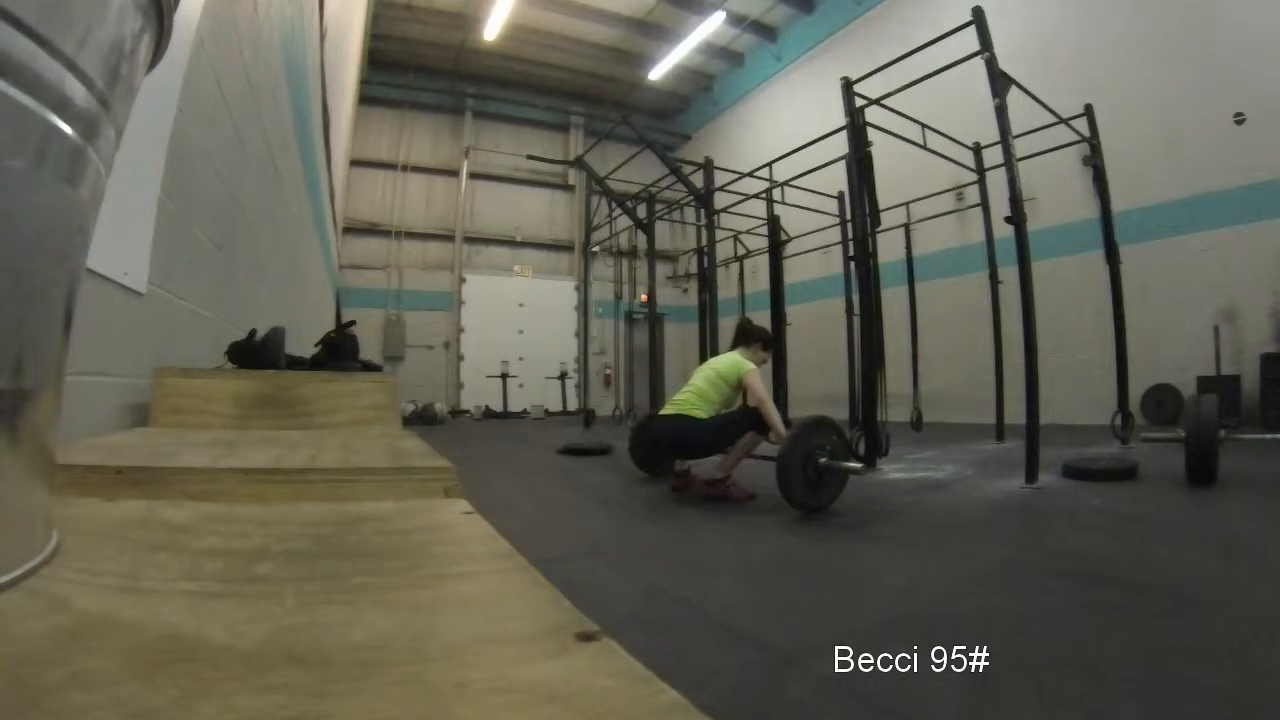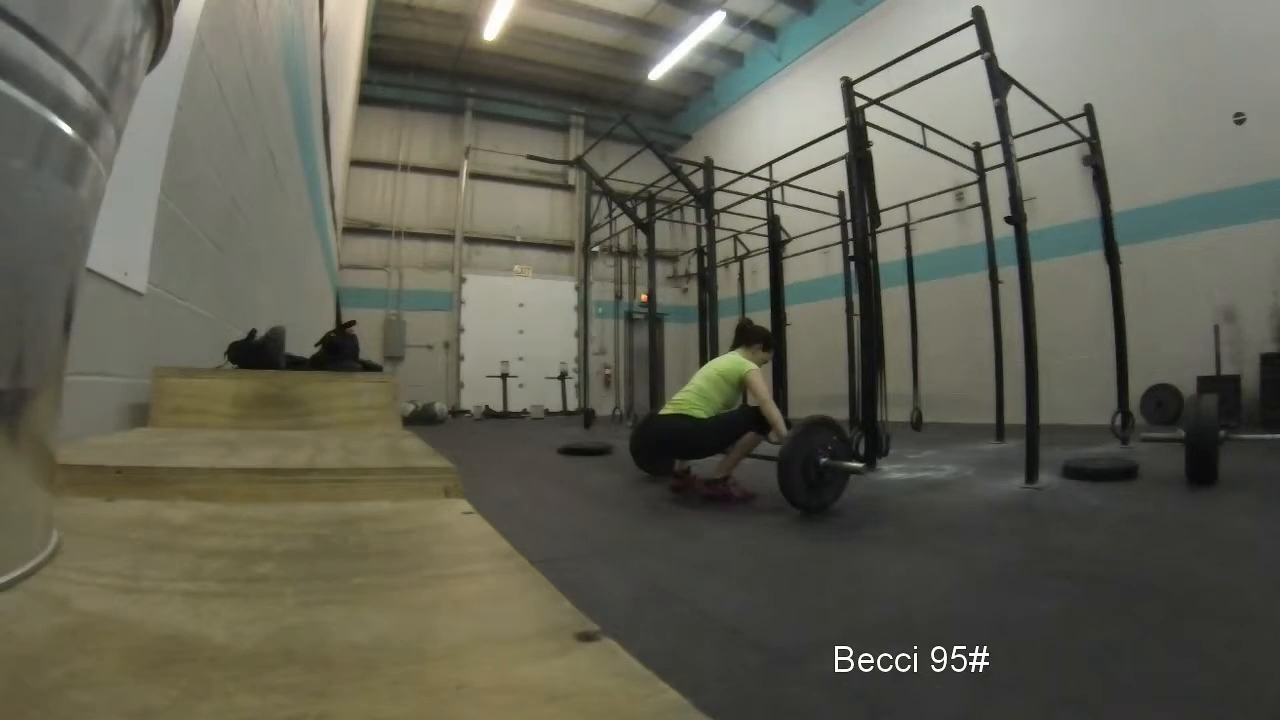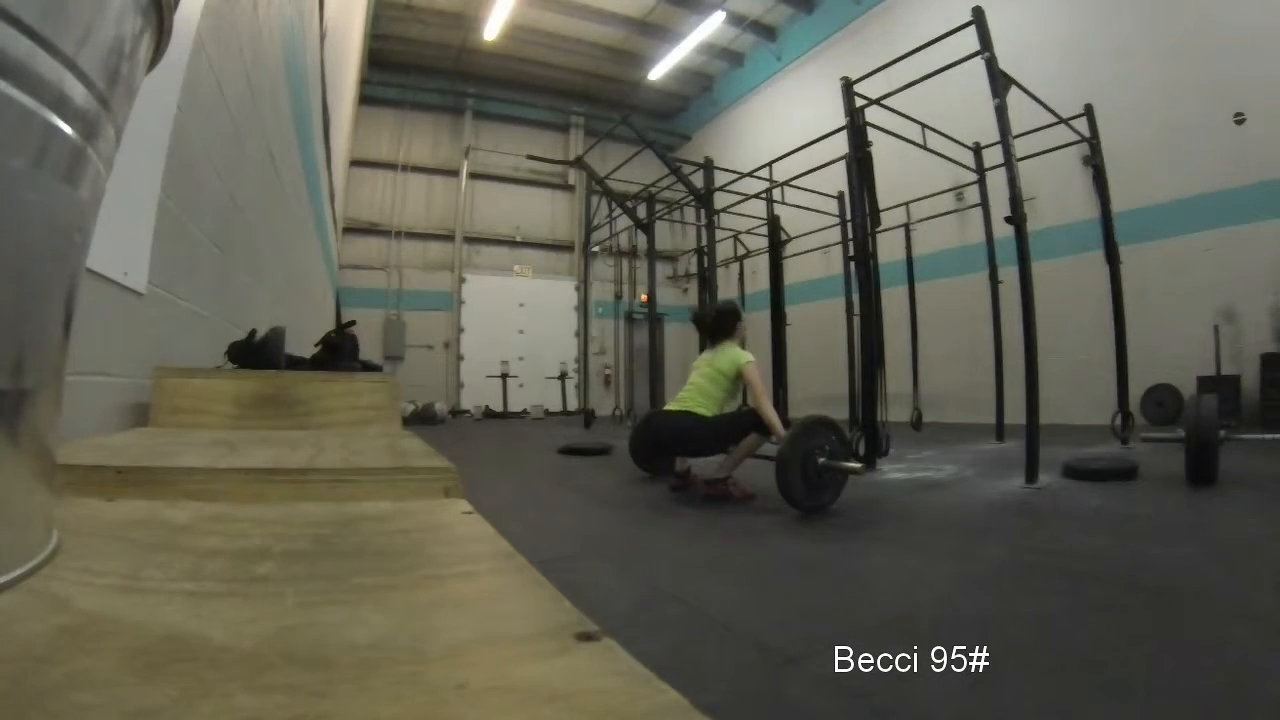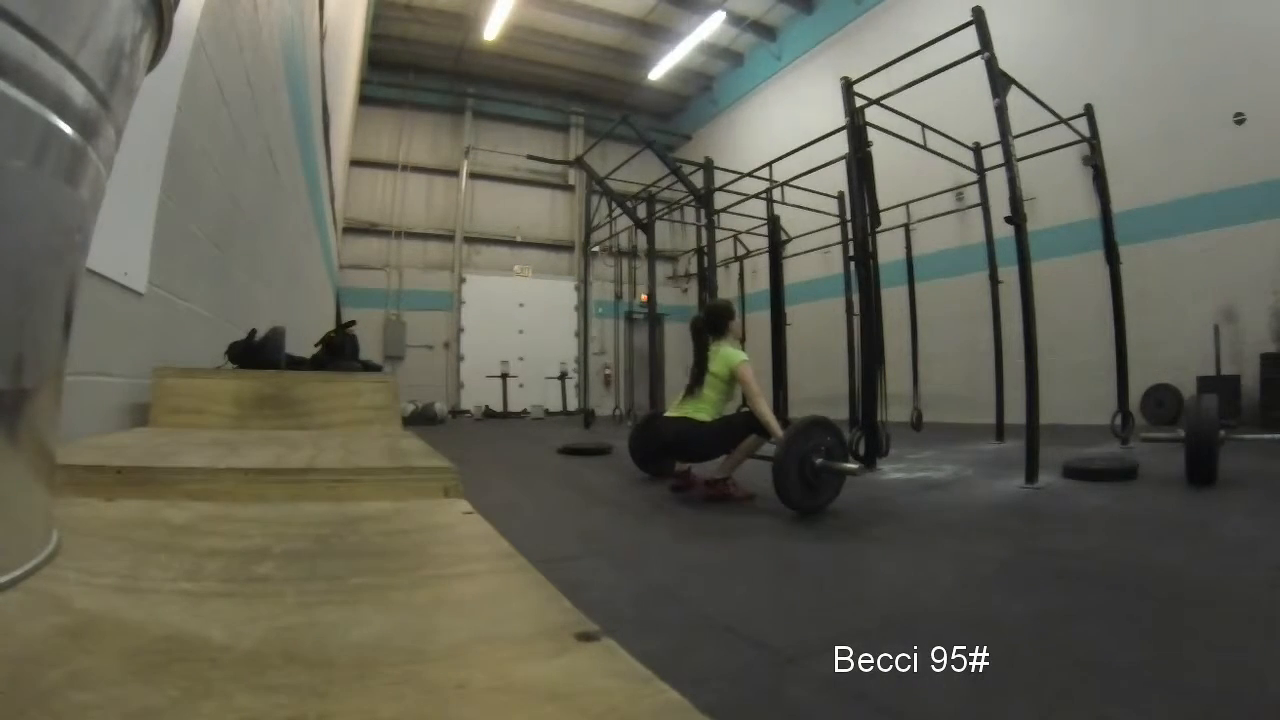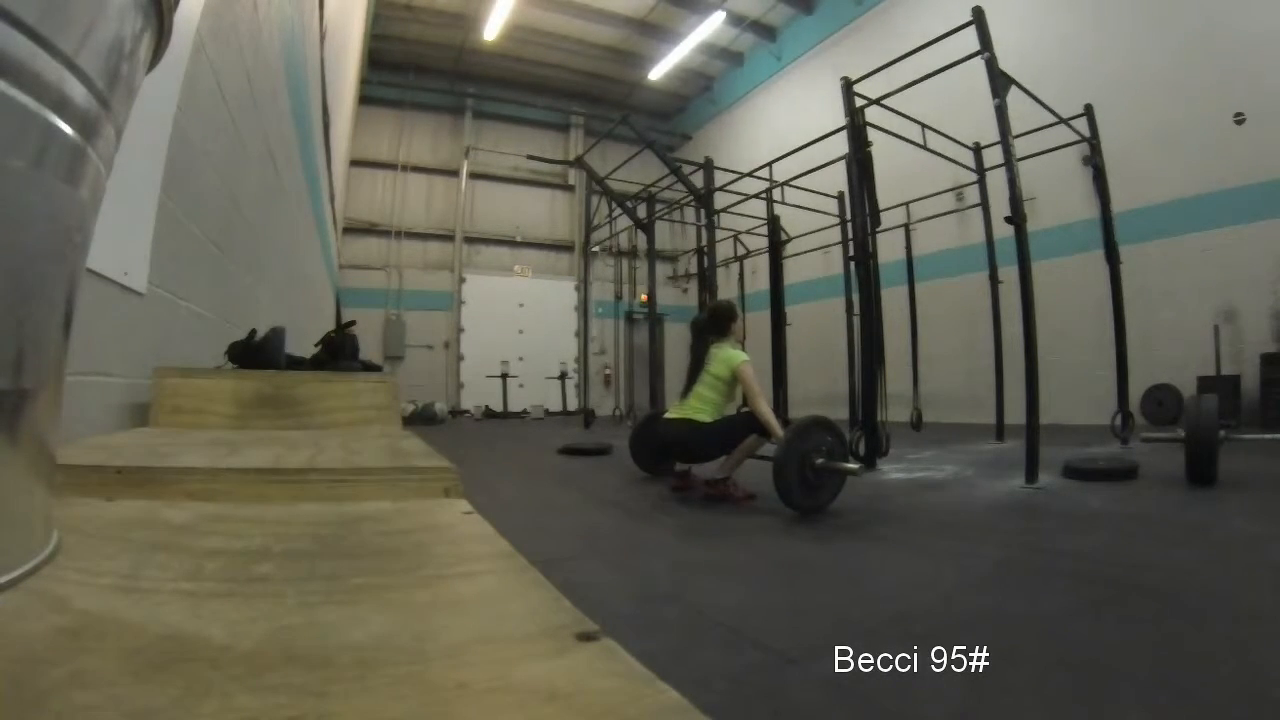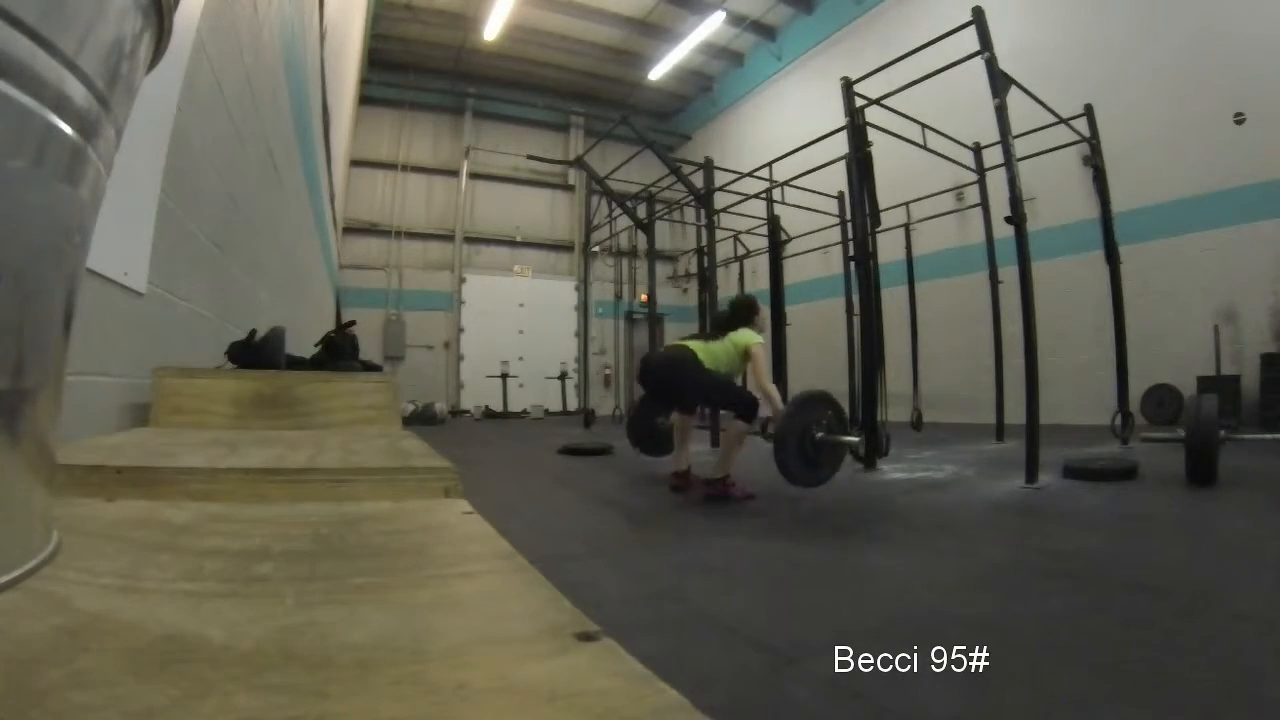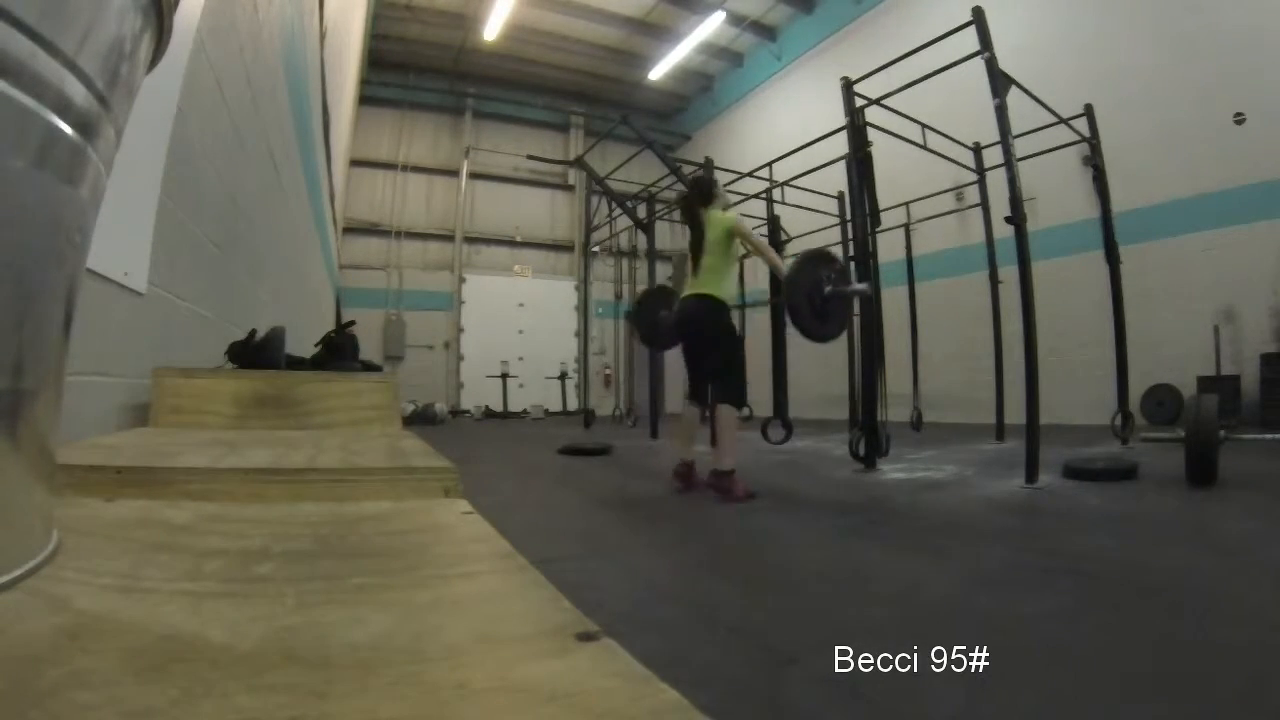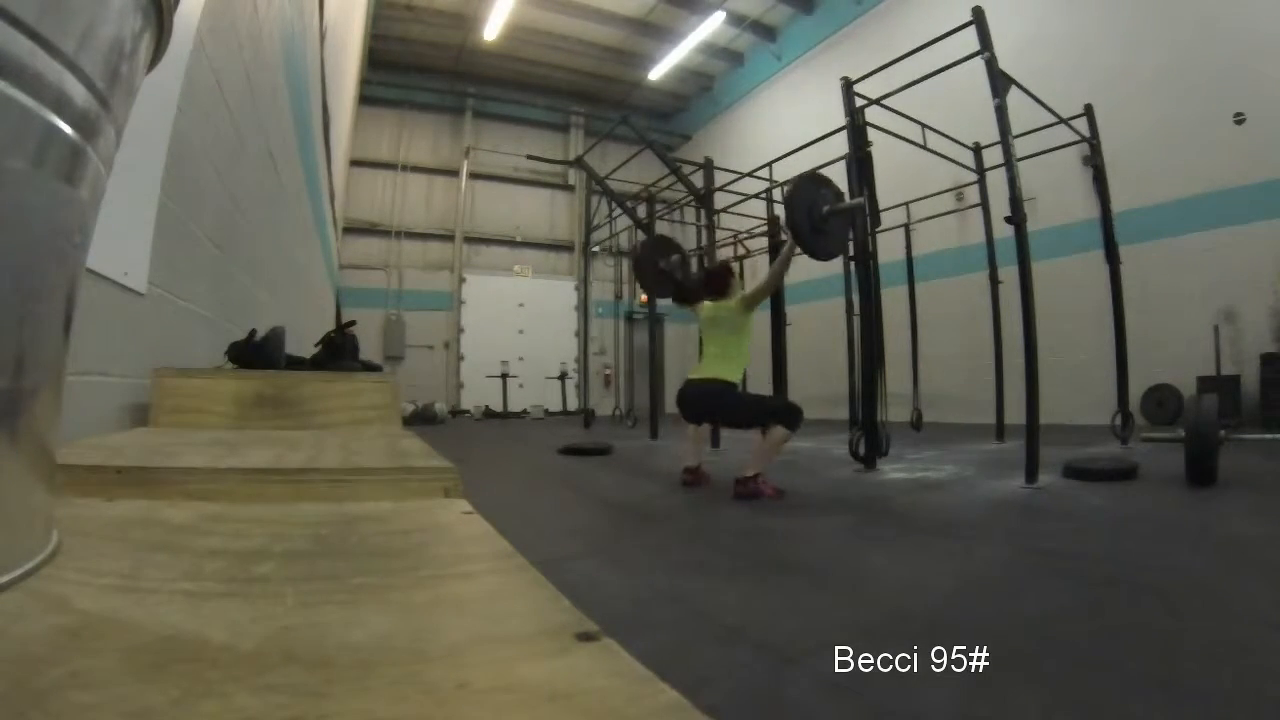
dt=0.5s
person 1, frame 1
left shoulder: (717, 360)
right shoulder: (744, 365)
right elbow: (764, 402)
left hip: (661, 430)
right hip: (683, 432)
right knee: (760, 418)
left ankle: (681, 473)
right ankle: (717, 481)
person 1, frame 2
left shoulder: (719, 361)
right shoulder: (745, 366)
right elbow: (766, 402)
left hip: (660, 430)
right hip: (683, 433)
right knee: (760, 418)
left ankle: (681, 473)
right ankle: (717, 481)
person 1, frame 3
left shoulder: (707, 354)
right shoulder: (741, 357)
right elbow: (762, 402)
left hip: (663, 427)
right hip: (689, 431)
right knee: (761, 420)
left ankle: (682, 473)
right ankle: (718, 480)
person 1, frame 4
left shoulder: (704, 353)
right shoulder: (734, 356)
right elbow: (757, 402)
left hip: (667, 432)
right hip: (691, 437)
right knee: (761, 423)
left ankle: (682, 473)
right ankle: (718, 481)
person 1, frame 5
left shoulder: (704, 354)
right shoulder: (735, 357)
right elbow: (758, 403)
left hip: (668, 434)
right hip: (692, 438)
right knee: (760, 422)
left ankle: (682, 473)
right ankle: (719, 481)
person 1, frame 6
left shoulder: (724, 336)
right shoulder: (752, 338)
right elbow: (764, 383)
left hip: (650, 367)
right hip: (677, 369)
left knee: (686, 401)
right knee: (747, 406)
left ankle: (681, 473)
right ankle: (718, 481)
person 1, frame 7
left shoulder: (695, 225)
right shoulder: (725, 220)
left elbow: (689, 270)
right elbow: (760, 246)
right wrist: (788, 278)
left hip: (686, 312)
right hip: (711, 311)
left knee: (699, 391)
right knee: (733, 391)
left ankle: (684, 467)
right ankle: (723, 472)
person 1, frame 8
left shoulder: (705, 308)
right shoulder: (739, 306)
right elbow: (772, 279)
right wrist: (792, 242)
left hip: (688, 397)
right hip: (717, 395)
right knee: (790, 414)
left ankle: (692, 468)
right ankle: (750, 479)
